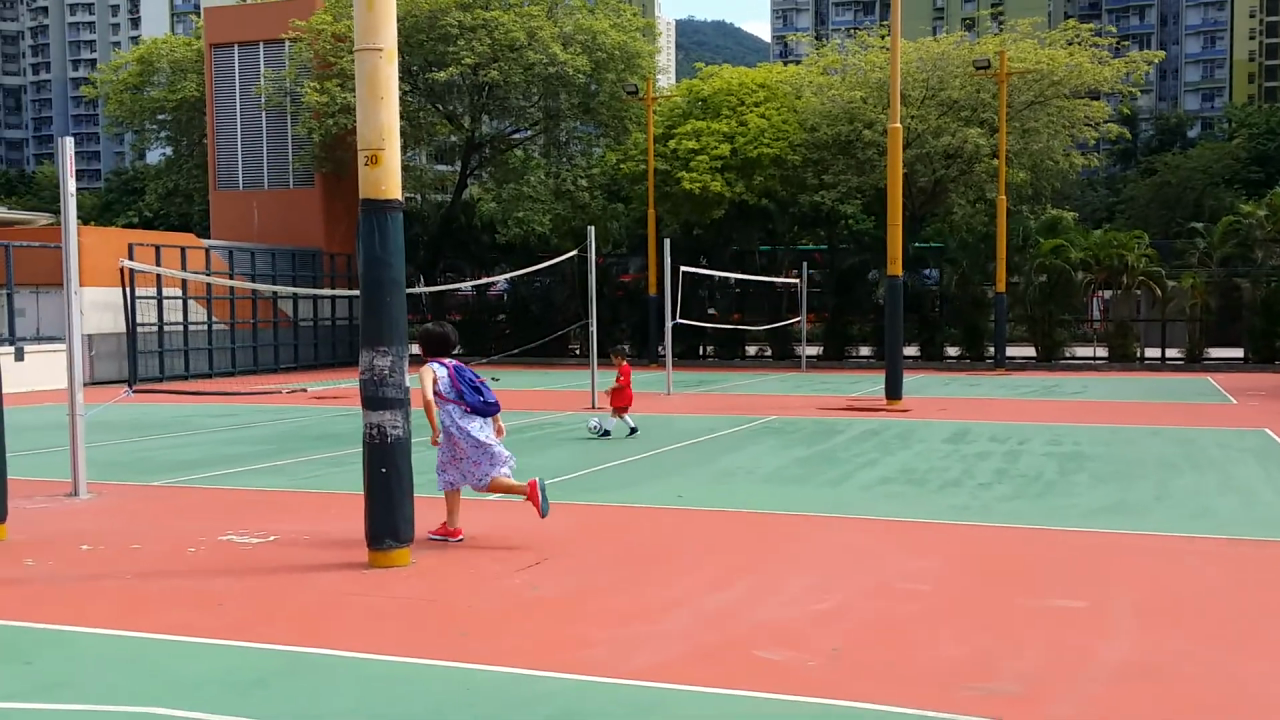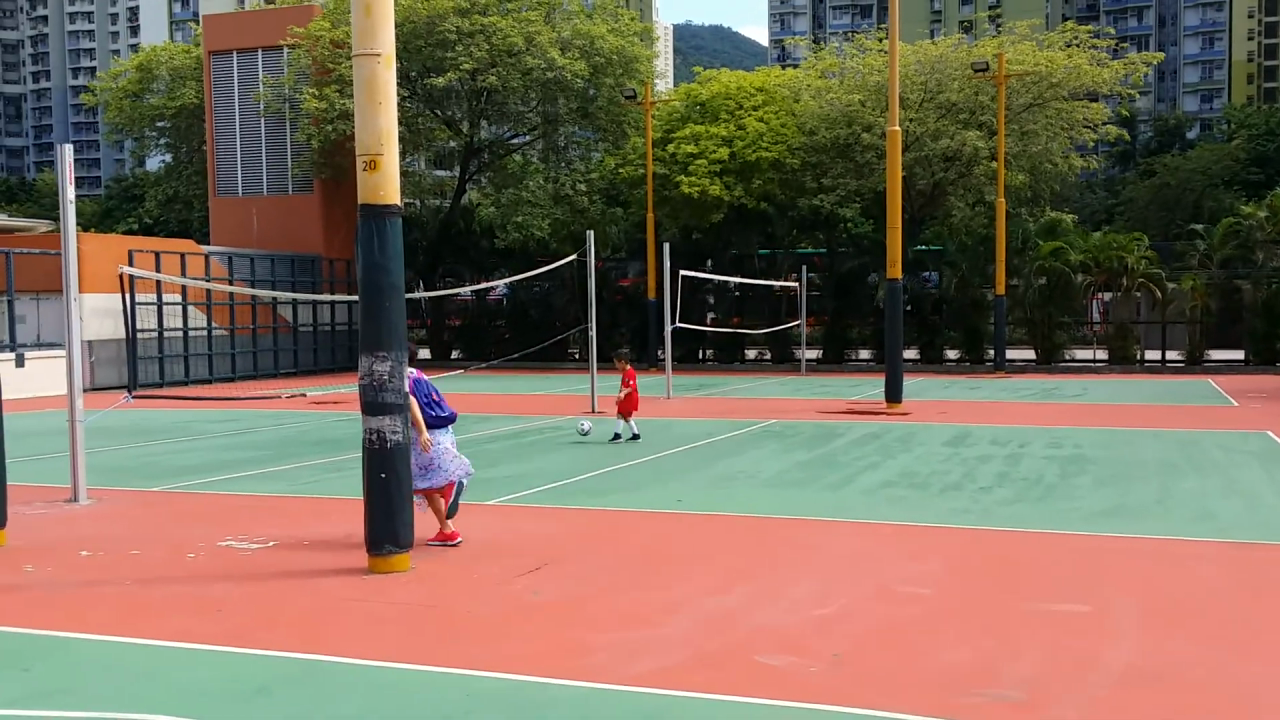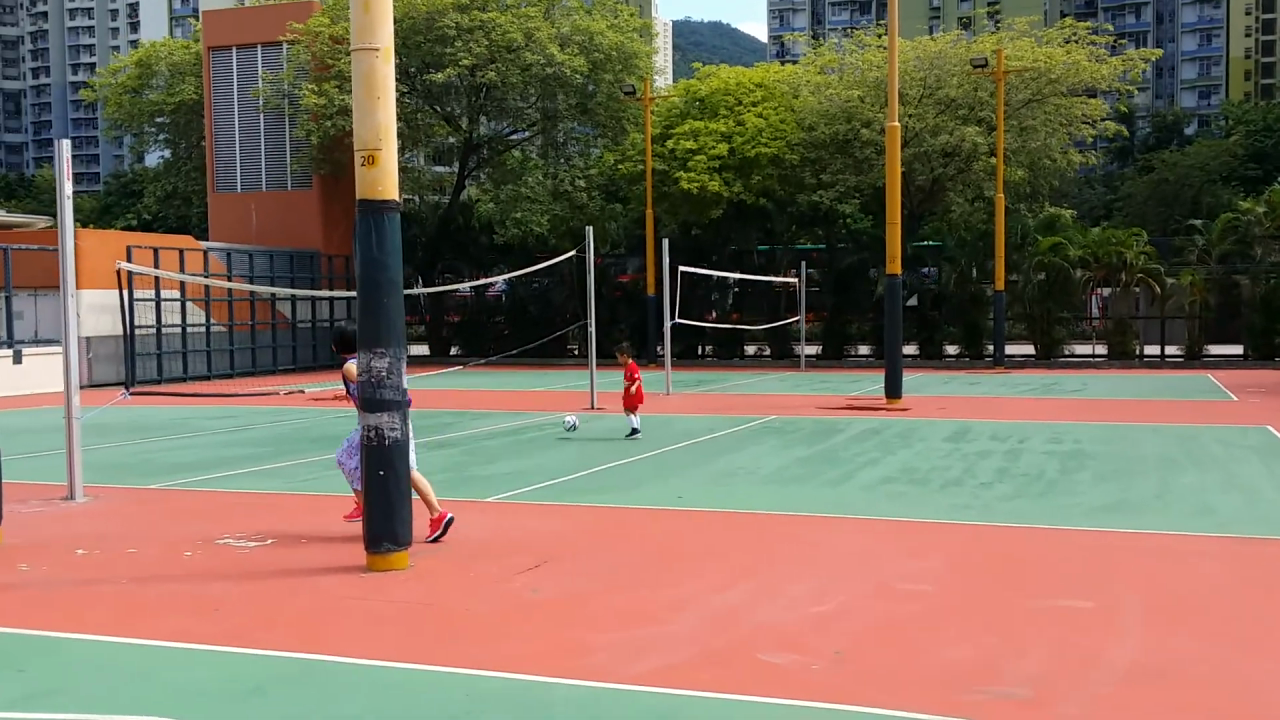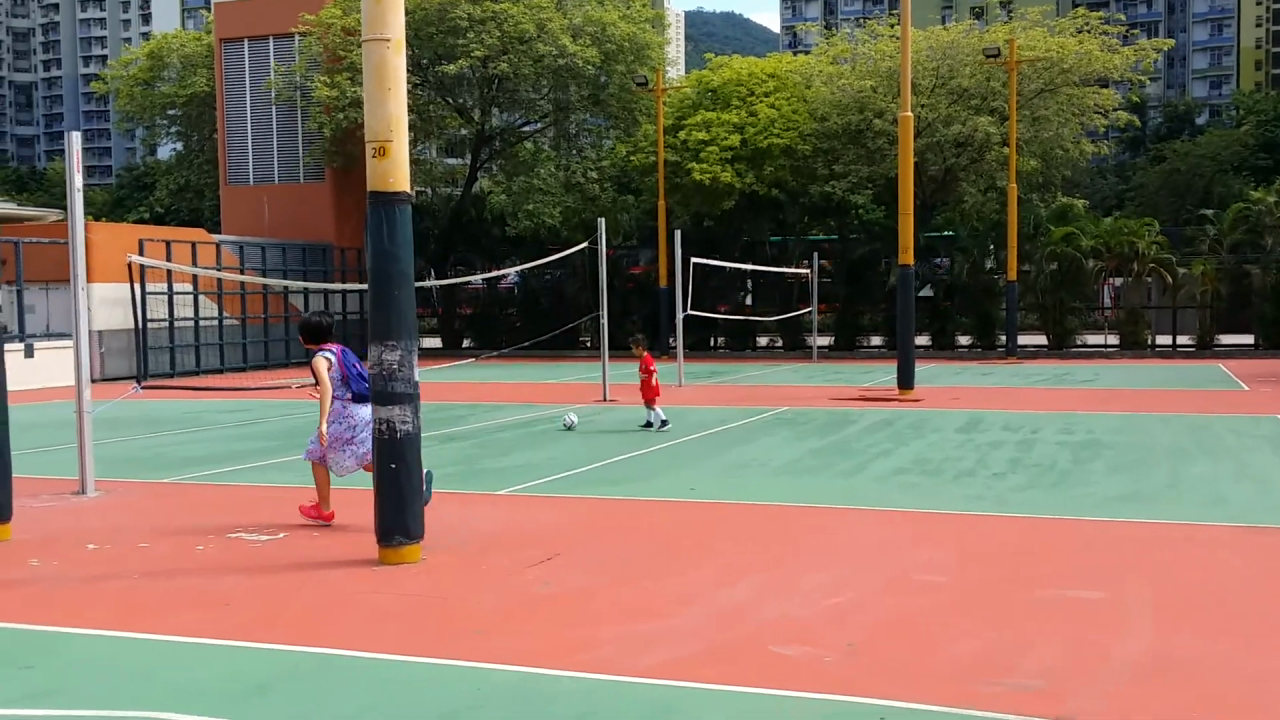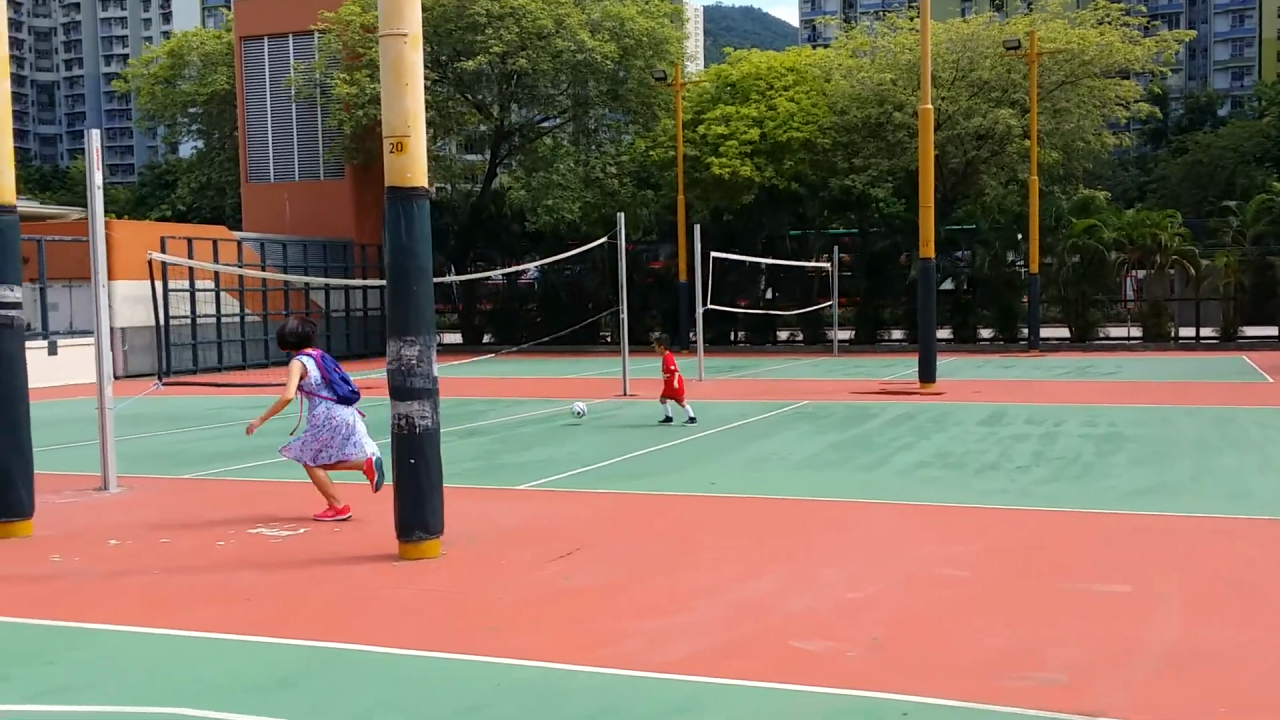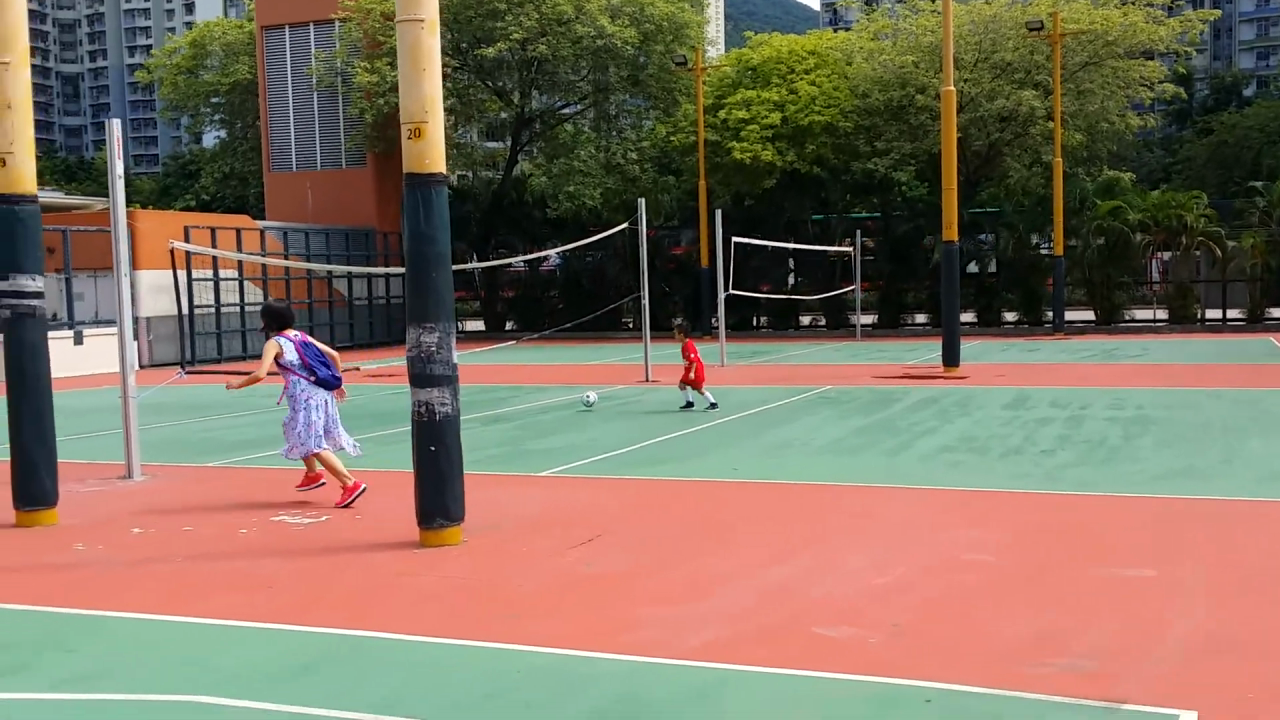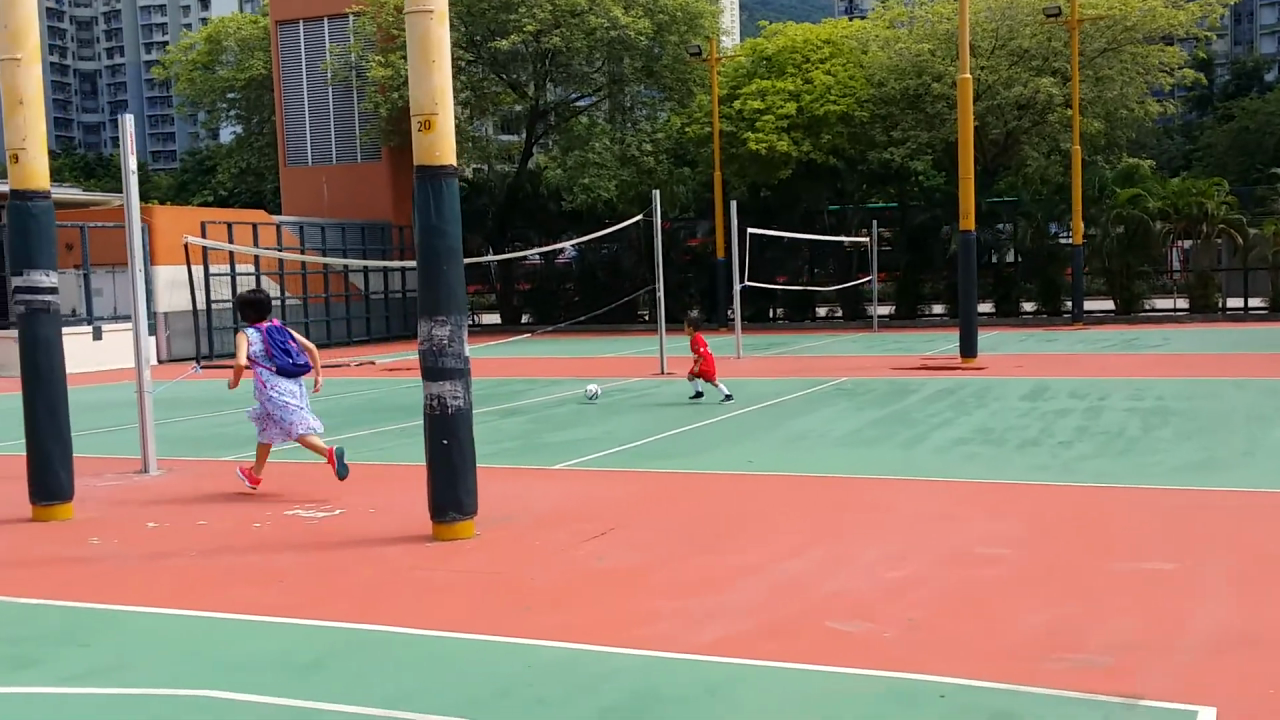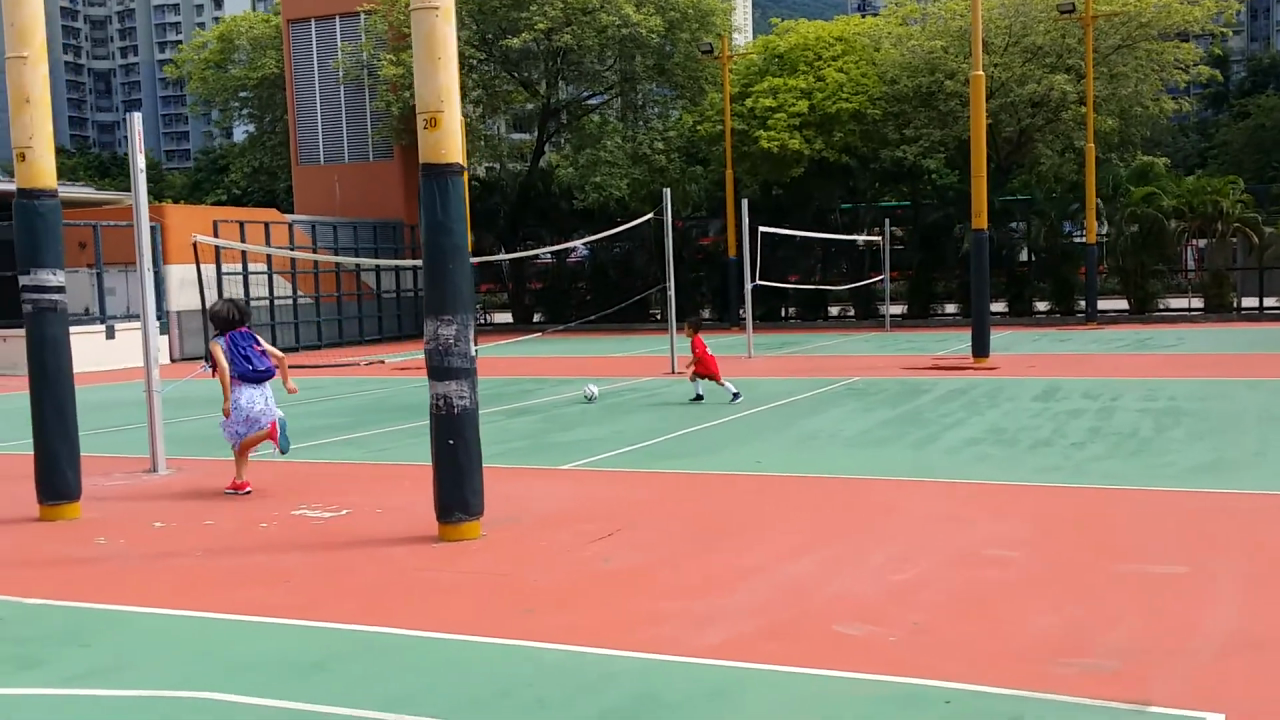
dt=0.1s
person 1, frame 1
left shoulder: (427, 369)
right shoulder: (456, 365)
left elbow: (427, 397)
left wrist: (434, 429)
right wrist: (498, 422)
left hip: (462, 428)
right hip: (480, 423)
left knee: (484, 479)
right knee: (448, 471)
left ankle: (530, 488)
right ankle: (451, 526)
person 1, frame 2
right shoulder: (418, 375)
left elbow: (408, 401)
right elbow: (438, 404)
left wrist: (422, 432)
left hip: (424, 438)
right hip: (442, 432)
left knee: (409, 481)
left ankle: (448, 487)
right ankle: (447, 531)
person 1, frame 3
left shoulder: (350, 366)
right wrist: (348, 395)
left knee: (349, 460)
right knee: (406, 471)
left ankle: (363, 504)
right ankle: (438, 514)
person 1, frame 4
left shoulder: (319, 359)
right shoulder: (338, 350)
left elbow: (327, 389)
left wrist: (322, 423)
left hip: (346, 414)
right hip: (366, 410)
left knee: (318, 455)
right knee: (369, 461)
left ankle: (324, 510)
person 1, frame 5
left shoulder: (297, 363)
right shoulder: (317, 356)
left elbow: (287, 396)
left wrist: (260, 420)
left hip: (328, 416)
right hip: (344, 411)
left knee: (309, 461)
right knee: (323, 459)
left ankle: (338, 507)
right ankle: (368, 463)
person 1, frame 6
left shoulder: (273, 344)
right shoulder: (302, 337)
left elbow: (260, 374)
right elbow: (334, 355)
left wrist: (238, 384)
right wrist: (338, 384)
left hip: (305, 398)
right hip: (322, 394)
left knee: (312, 448)
right knee: (299, 438)
left ankle: (351, 484)
right ankle: (313, 474)
person 1, frame 7
left shoulder: (244, 334)
right shoulder: (280, 329)
left elbow: (240, 362)
right elbow: (311, 348)
left wrist: (234, 380)
right wrist: (318, 376)
left hip: (273, 387)
right hip: (293, 384)
left knee: (295, 432)
right knee: (266, 428)
left ankle: (331, 454)
right ankle: (255, 474)
person 1, frame 8
left shoulder: (216, 343)
right shoulder: (251, 336)
left elbow: (223, 367)
right elbow: (280, 356)
left wrist: (227, 400)
right wrist: (286, 380)
left hip: (240, 395)
right hip: (261, 391)
left knee: (242, 440)
right knee: (241, 439)
left ankle: (273, 428)
right ankle: (240, 482)
